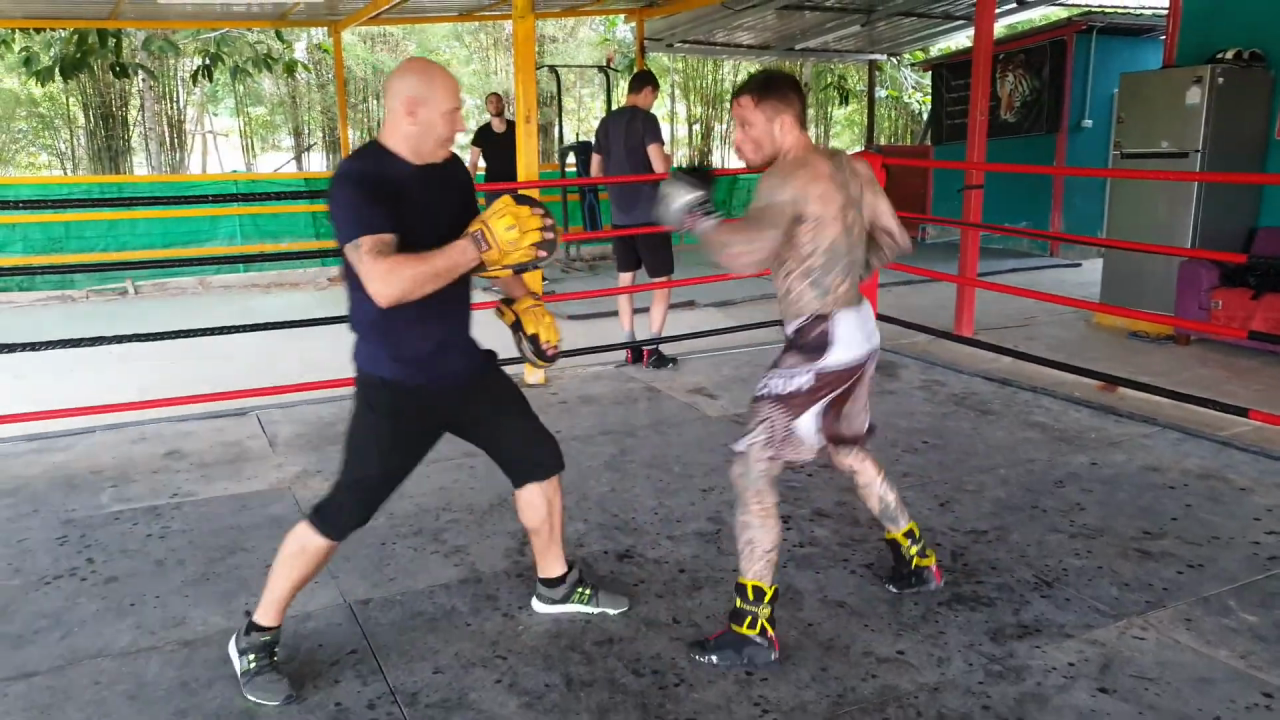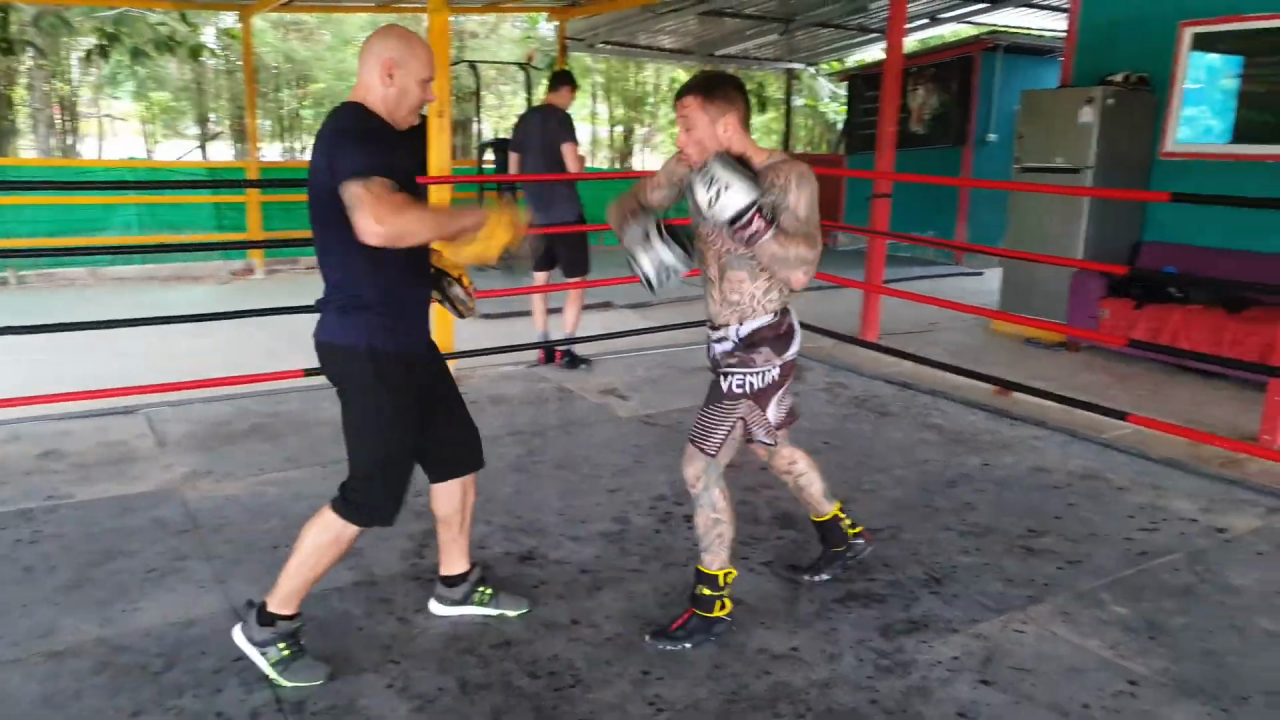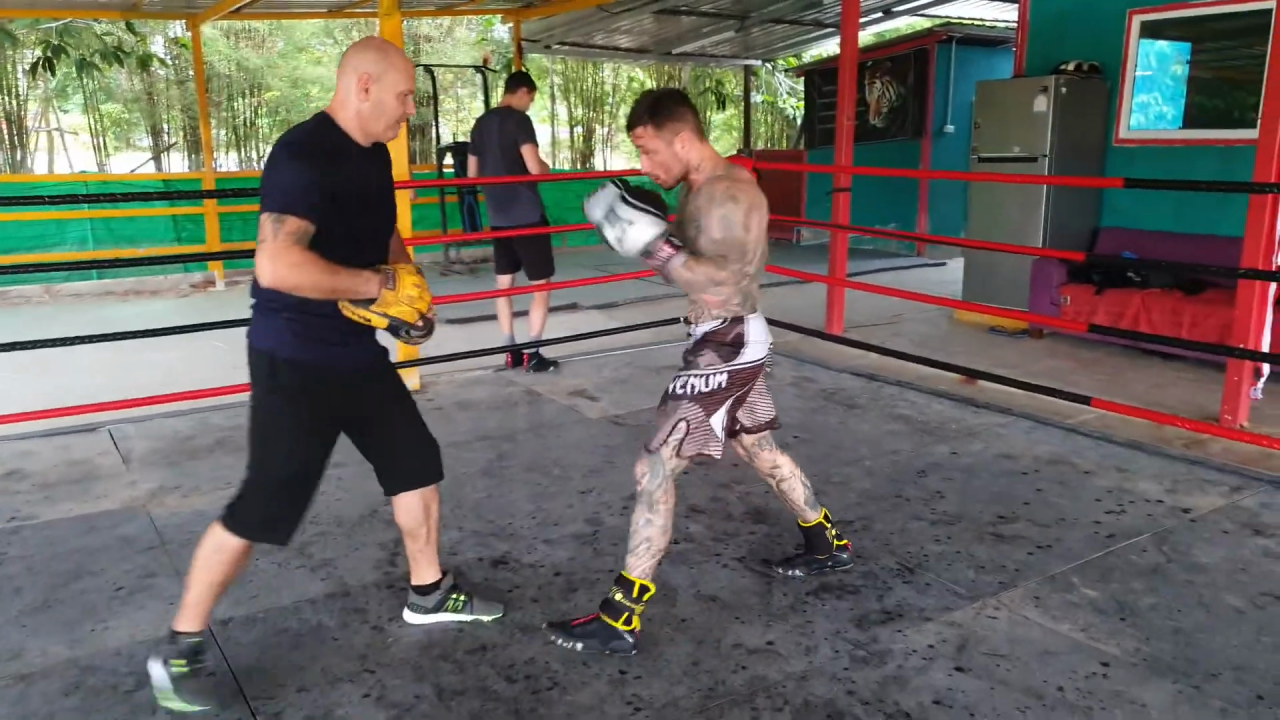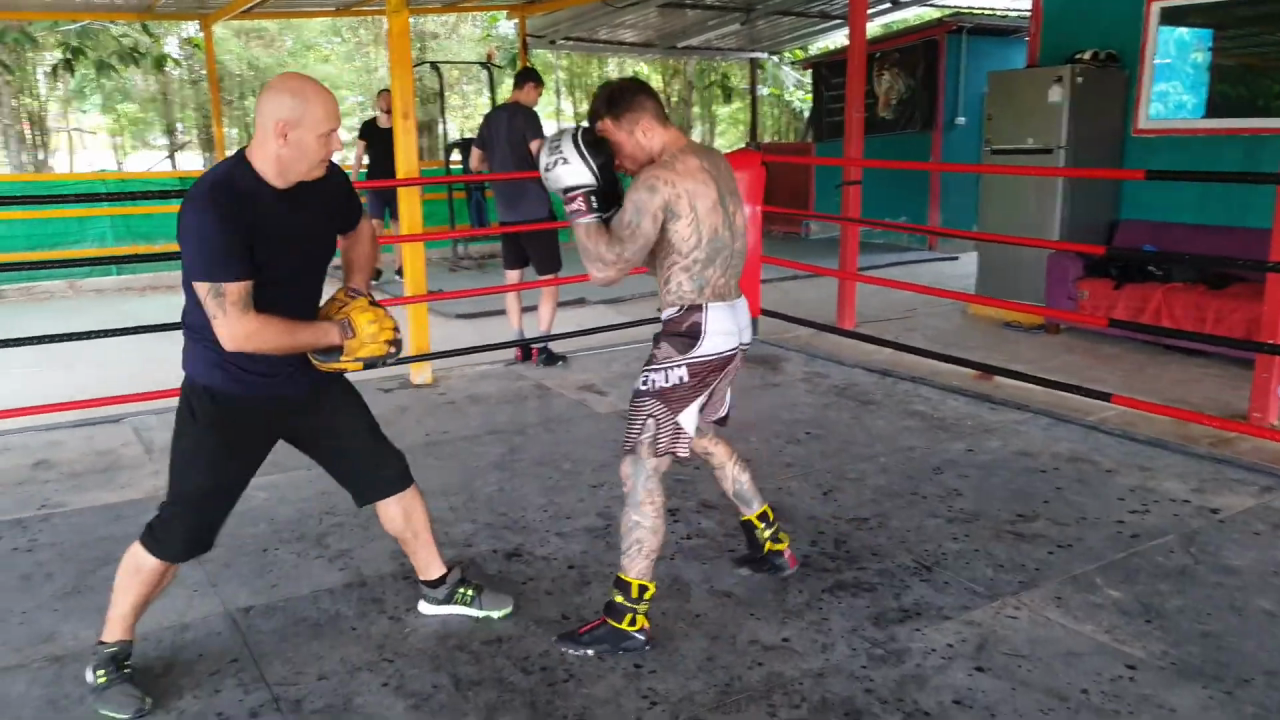
dt=0.3s
person 1, frame 1
left shoulder: (449, 170)
right shoulder: (360, 181)
left elbow: (468, 251)
right elbow: (387, 284)
left wrist: (522, 299)
right wrist: (483, 243)
left hip: (460, 363)
right hip: (397, 377)
left knee: (538, 459)
right knee: (348, 512)
left ankle: (556, 584)
right ankle: (259, 634)
person 1, frame 2
left shoulder: (367, 135)
right shoulder: (357, 136)
right elbow: (377, 225)
left wrist: (430, 263)
right wrist: (479, 223)
left hip: (395, 337)
right hip: (369, 345)
left knee: (457, 452)
right knee: (371, 494)
left ankle: (455, 583)
right ankle: (270, 621)
person 1, frame 3
left shoulder: (374, 153)
right shoulder: (305, 155)
right elbow: (278, 265)
left wrist: (405, 275)
right wrist: (378, 286)
left hip: (357, 354)
right hip: (293, 361)
left knee: (418, 464)
right knee: (263, 509)
left ankle: (429, 592)
right ankle: (179, 646)
person 1, frame 4
left shoulder: (326, 181)
right shoulder: (214, 204)
left elbow: (358, 231)
right elbow: (234, 333)
left wrist: (355, 296)
right wrist: (340, 330)
left hip: (307, 375)
right hip: (226, 390)
left knee: (388, 473)
right knee: (179, 529)
left ankle: (439, 584)
right ankle: (110, 653)
person 2, frame 1
left shoulder: (801, 175)
right shoulder: (854, 170)
left elbow: (746, 253)
right elbow: (896, 243)
left wrist: (692, 214)
left hip: (823, 342)
right hip: (857, 335)
left knee: (751, 473)
right knee: (849, 454)
left ankle: (753, 628)
right ankle: (916, 560)
person 2, frame 2
left shoulder: (793, 177)
right shoulder: (697, 168)
left elbow: (800, 271)
right elbow: (633, 202)
left wrist: (744, 216)
right wrist: (640, 231)
left hip: (761, 342)
right hip: (727, 339)
left knee: (699, 467)
right knee: (771, 448)
left ankle: (712, 604)
right ankle: (843, 536)
person 2, frame 3
left shoulder: (725, 195)
right shoulder: (712, 182)
left elbow: (721, 284)
right elbow: (691, 247)
left wrist: (655, 242)
right wrist: (644, 225)
left hip: (725, 346)
right hip: (736, 342)
left knee: (652, 471)
right knee: (757, 446)
left ankle: (619, 617)
right ankle: (828, 542)
person 2, frame 4
left shoulder: (658, 181)
right shoulder: (713, 161)
left elbow: (605, 267)
left wrist: (578, 195)
right wrist: (607, 204)
left hip: (692, 334)
right hip: (729, 321)
left knee: (639, 470)
right knee: (702, 437)
left ankle: (627, 619)
right ankle: (771, 545)
person 3, frame 1
left shoulder: (607, 122)
right shoulder: (645, 119)
left elbow: (595, 172)
right elbow: (660, 168)
right wrist: (667, 159)
left hip: (620, 214)
right hip: (648, 213)
left knee: (625, 279)
right knee: (661, 280)
left ankle: (631, 347)
right ankle: (652, 349)
person 3, frame 2
left shoulder: (524, 120)
right shoulder: (560, 118)
left elbow: (514, 170)
right elbow: (574, 168)
right wrist: (580, 161)
left hip: (537, 212)
right hip: (565, 212)
left knee: (540, 279)
right knee: (575, 280)
left ankle: (544, 347)
right ankle: (565, 350)
person 3, frame 3
left shoulder: (481, 123)
right shoulder: (518, 120)
left elbow: (473, 174)
right elbow: (534, 167)
right wrist: (547, 168)
left hip: (498, 216)
right hip: (527, 214)
left knee: (504, 282)
right knee: (541, 283)
left ankle: (511, 351)
right ankle: (532, 354)
person 3, frame 4
left shoulder: (490, 118)
right shoulder: (526, 116)
left elbow: (475, 163)
left hip: (506, 211)
right hip: (535, 209)
left knee: (513, 277)
right knee: (549, 278)
left ankle: (520, 346)
right ankle: (541, 348)
